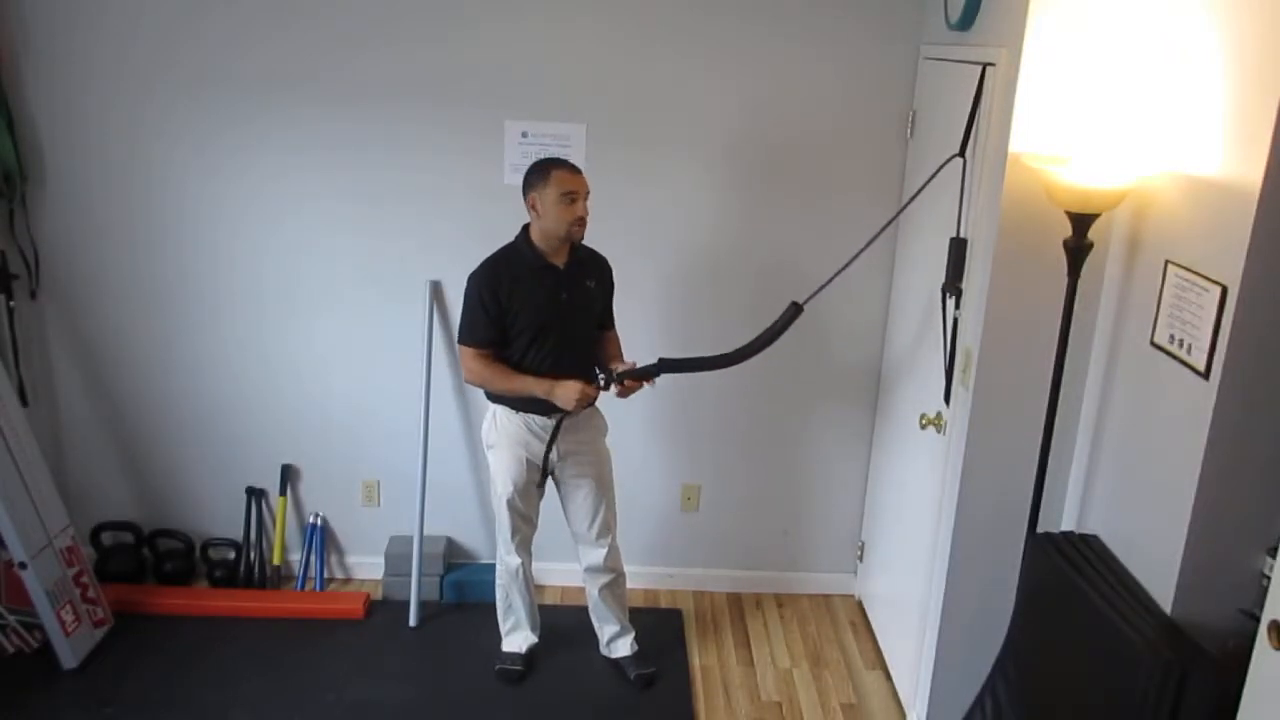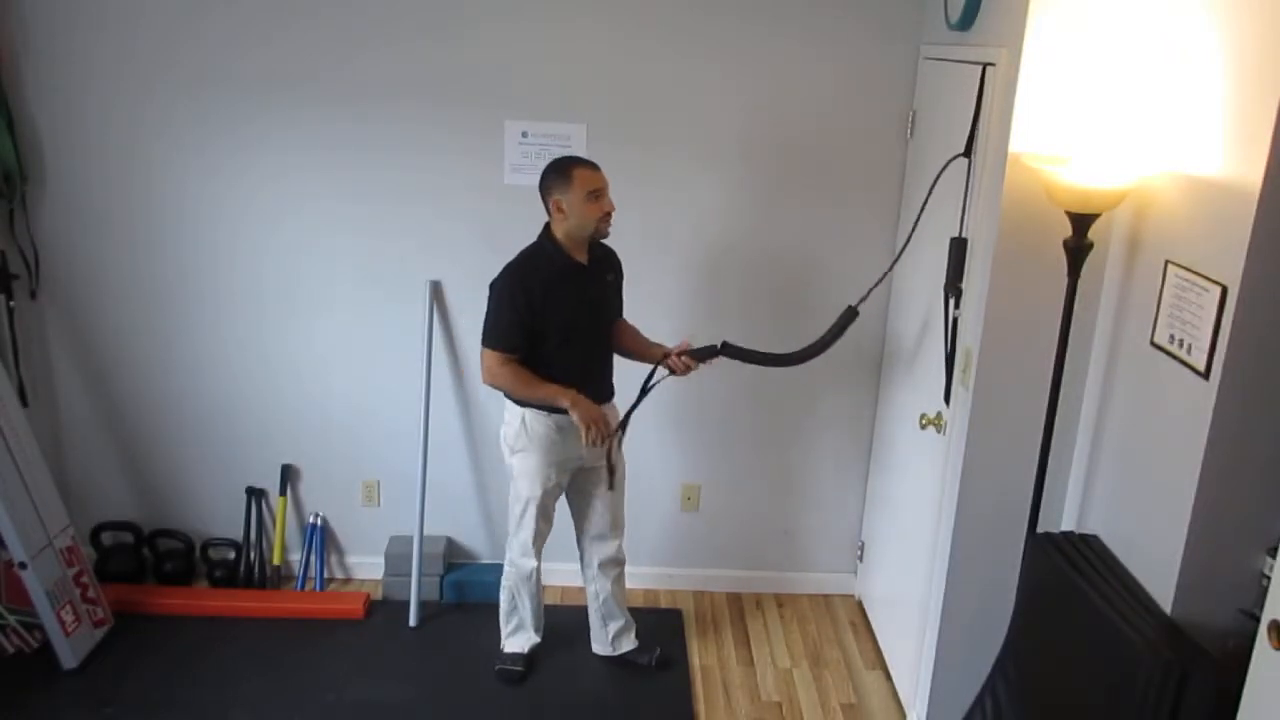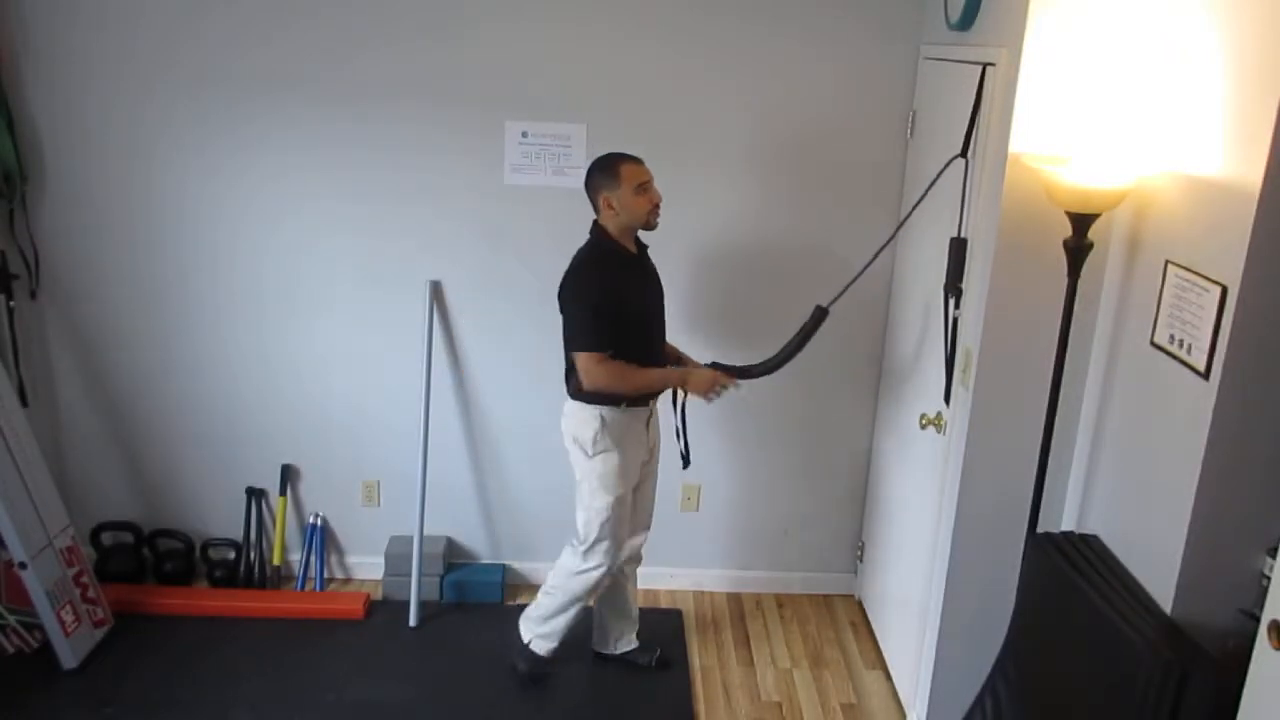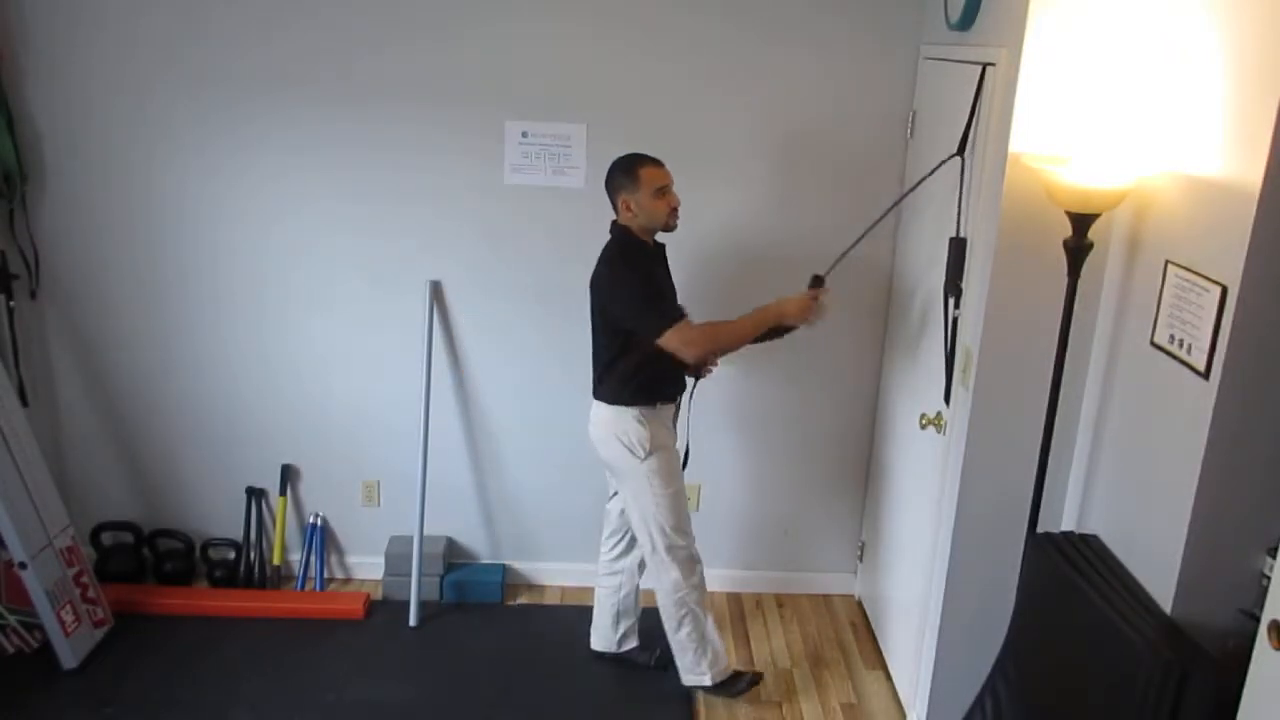
dt=0.5s
person 1, frame 1
left shoulder: (596, 268)
right shoulder: (493, 276)
right elbow: (473, 367)
left wrist: (617, 368)
right wrist: (550, 388)
left hip: (582, 424)
right hip: (516, 426)
left knee: (599, 544)
right knee: (514, 546)
left ankle: (619, 643)
right ankle: (518, 640)
person 1, frame 2
left shoulder: (607, 262)
right shoulder: (520, 278)
right elbow: (494, 369)
left wrist: (662, 354)
right wrist: (569, 400)
left hip: (599, 423)
right hip: (539, 428)
left knee: (605, 543)
right knee: (526, 547)
left ankle: (614, 640)
right ankle: (518, 641)
person 1, frame 3
left shoulder: (635, 254)
right shoulder: (590, 272)
right elbow: (594, 373)
left wrist: (679, 362)
right wrist: (680, 378)
left hip: (641, 416)
right hip: (602, 422)
left knee: (628, 540)
right knee: (596, 546)
left ankle: (617, 640)
right ankle: (536, 635)
person 1, frame 4
left shoulder: (645, 252)
right shoulder: (623, 267)
right elbow: (691, 343)
left wrist: (690, 360)
right wrist: (775, 313)
left hip: (639, 415)
right hip: (632, 422)
left knee: (625, 535)
right knee: (674, 552)
left ankle: (611, 638)
right ankle: (705, 669)
